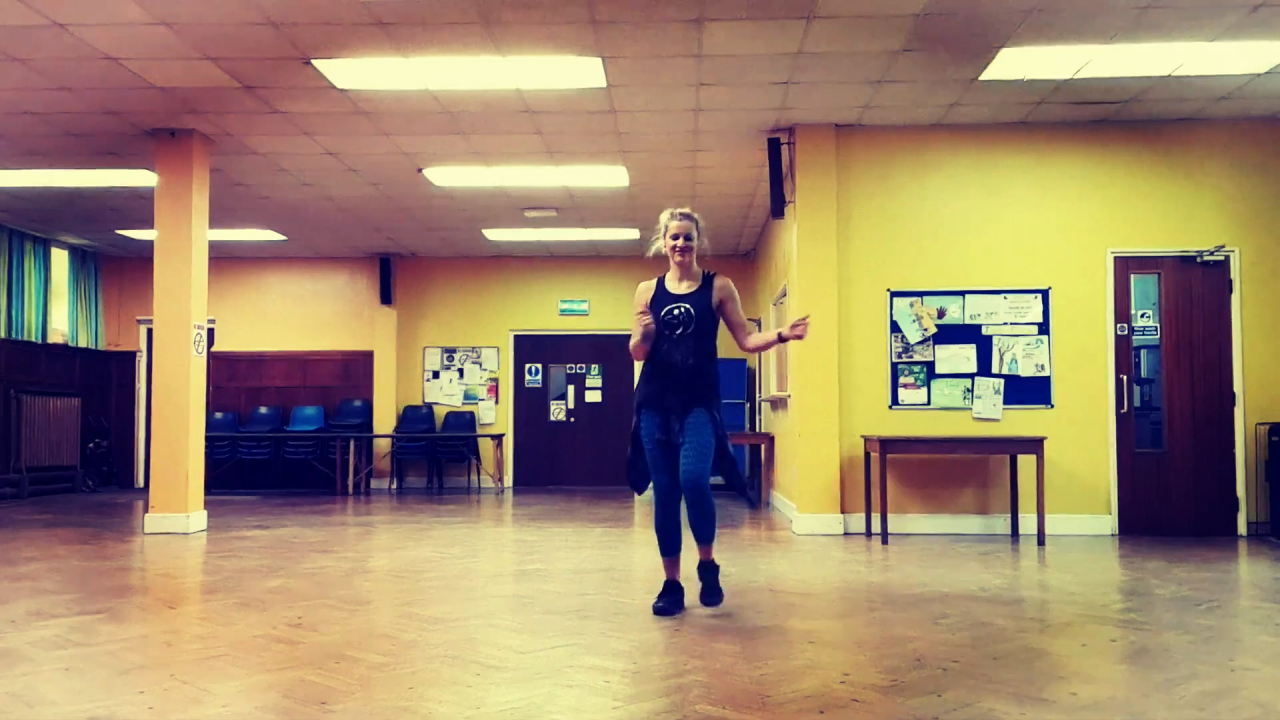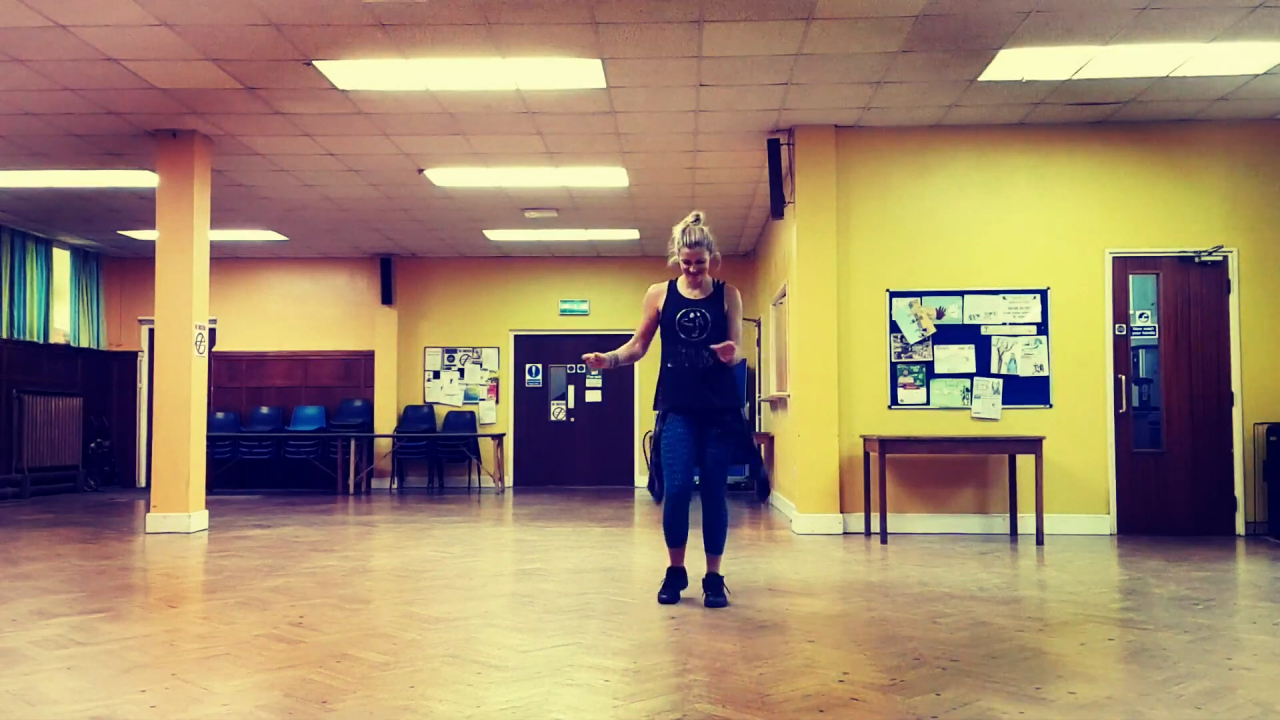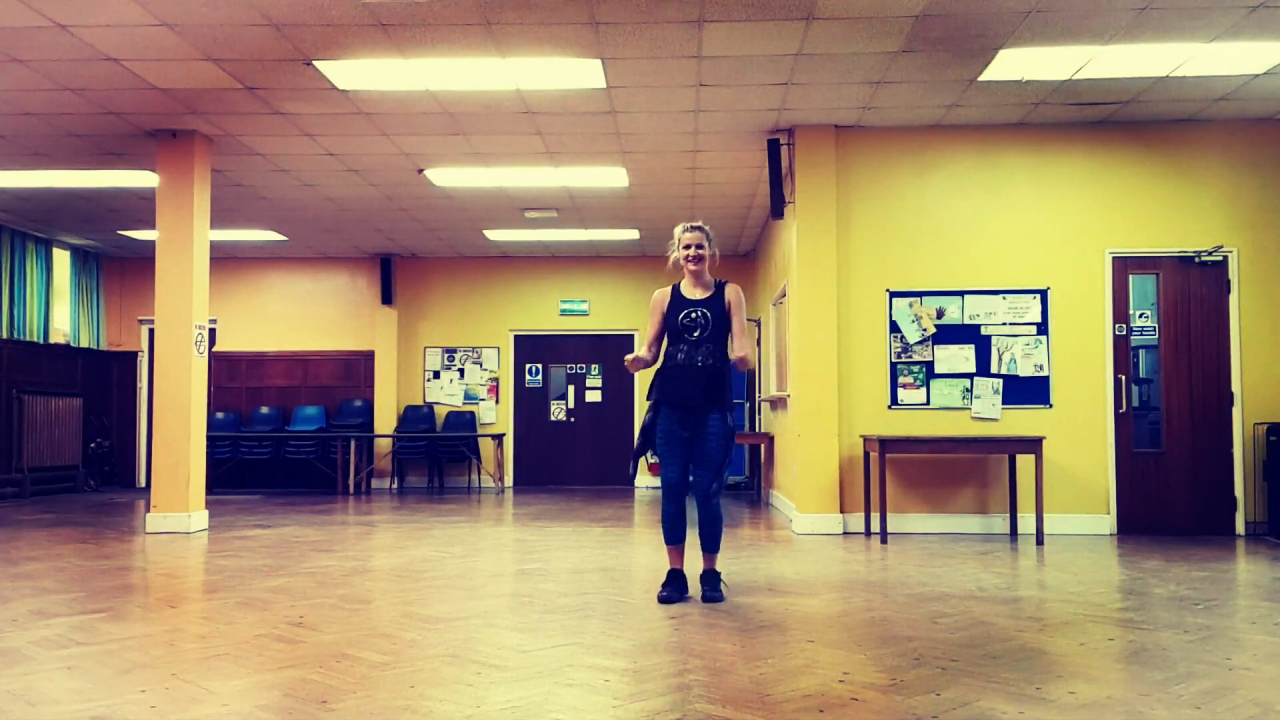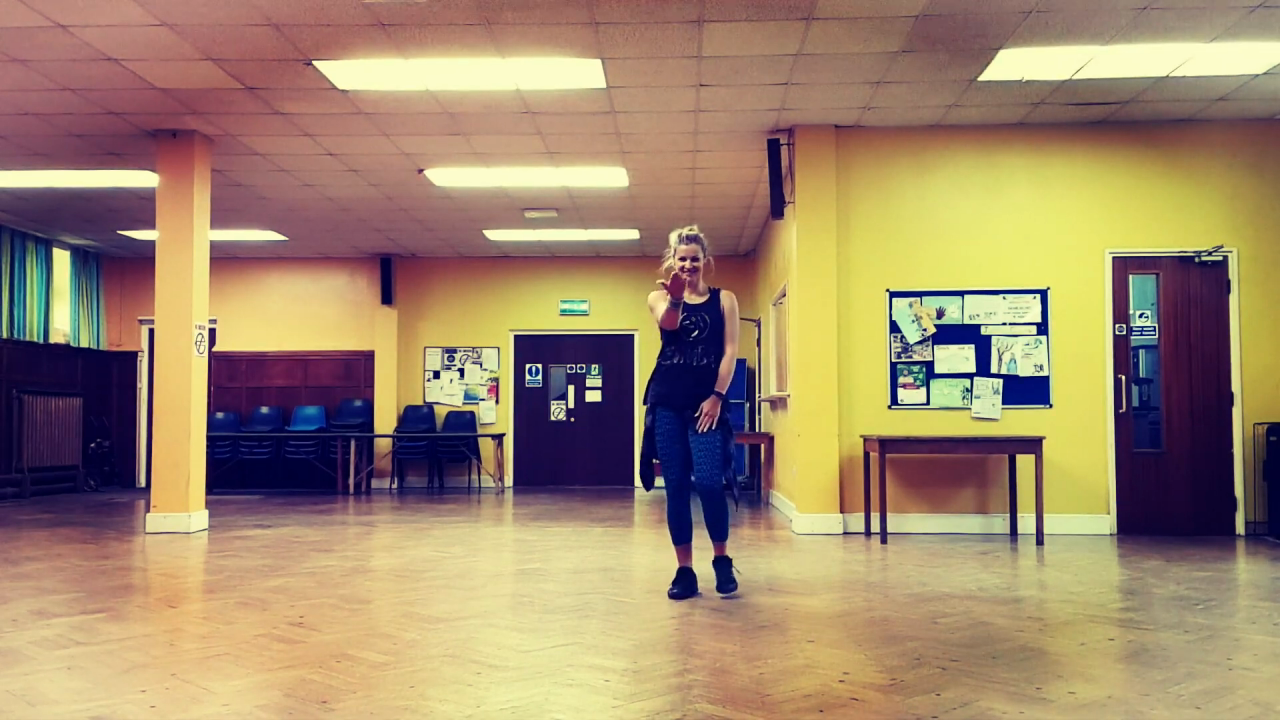
dt=0.7s
person 1, frame 1
left shoulder: (719, 287)
right shoulder: (647, 290)
left elbow: (746, 339)
right elbow: (638, 353)
left wrist: (782, 335)
right wrist: (642, 334)
left hip: (699, 403)
right hip: (655, 403)
left knee: (694, 482)
right knee: (666, 494)
left ankle: (707, 564)
right ankle: (671, 584)
person 1, frame 2
left shoulder: (728, 295)
right shoulder: (659, 294)
left elbow: (735, 352)
right elbow: (637, 346)
left wrist: (731, 355)
right wrist: (609, 359)
left hip: (719, 405)
right hip: (676, 405)
left knee: (713, 492)
right knee: (675, 490)
left ankle: (713, 578)
right ankle: (676, 571)
person 1, frame 3
left shoulder: (730, 293)
right shoulder: (664, 296)
left elbow: (740, 341)
right elbow: (652, 350)
left wrist: (742, 356)
right wrist: (639, 358)
left hip: (713, 402)
right hip: (671, 400)
left knee: (708, 489)
right knee: (673, 486)
left ankle: (710, 574)
right ankle: (675, 574)
person 1, frame 4
left shoulder: (724, 299)
right shoulder: (659, 297)
left elbow: (730, 351)
right elbow: (668, 322)
left wrist: (717, 397)
right wrist: (676, 299)
left hip: (707, 400)
right hip: (667, 401)
left knee: (710, 484)
right knee: (676, 487)
left ankle: (722, 560)
right ankle: (684, 570)
